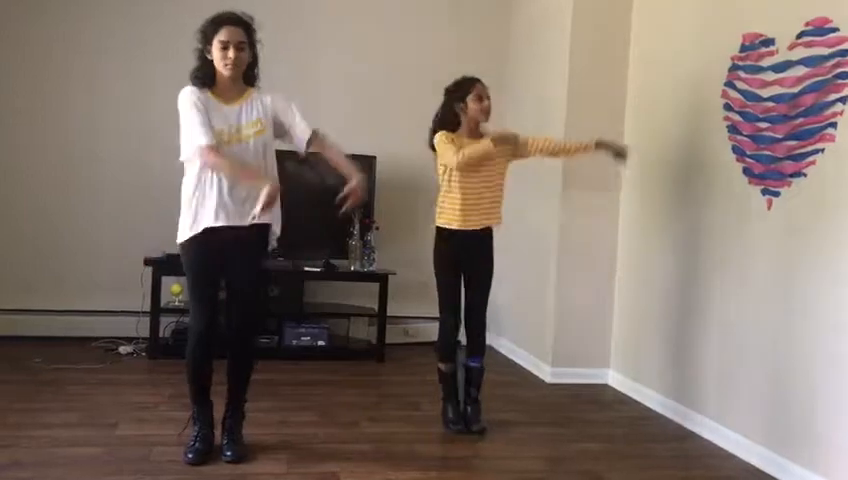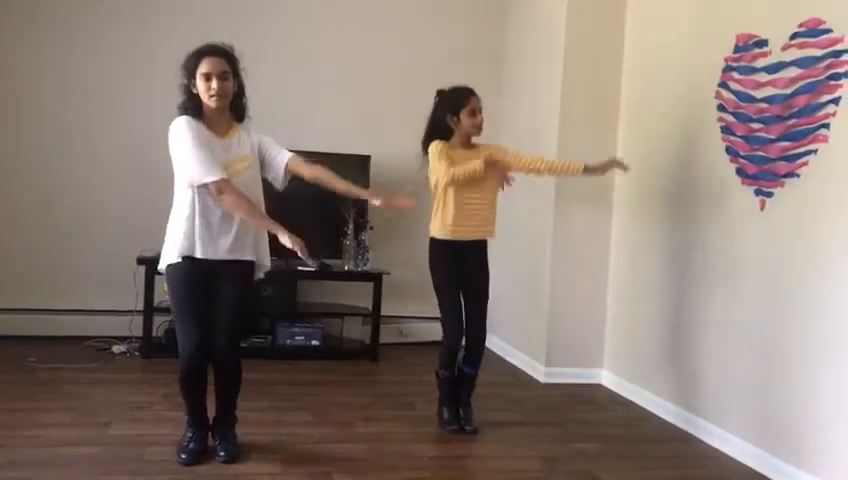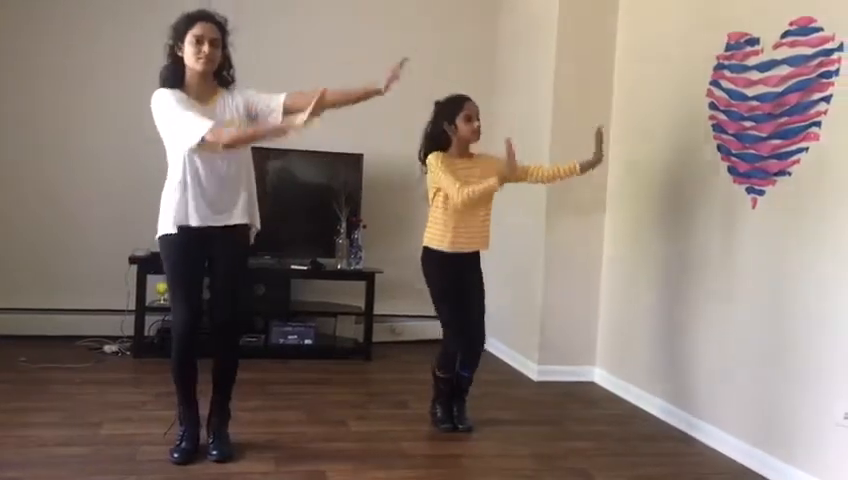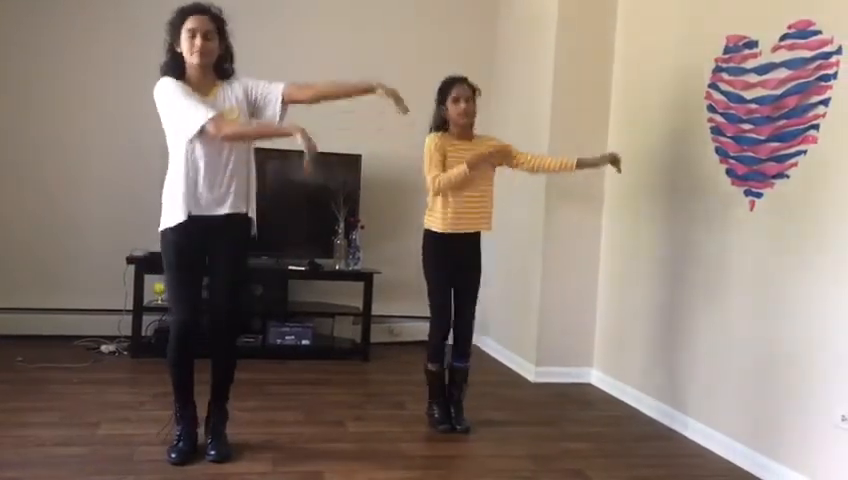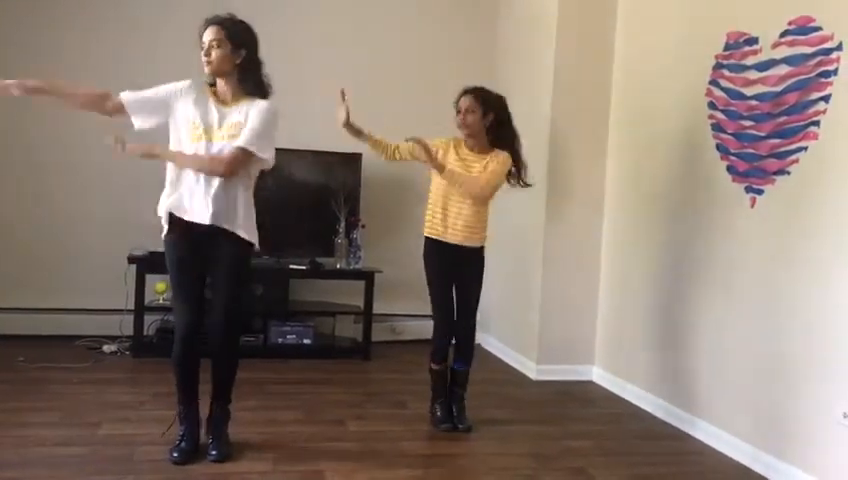
dt=0.7s
person 1, frame 1
left shoulder: (268, 103)
right shoulder: (192, 97)
left elbow: (314, 138)
right elbow: (208, 152)
left wrist: (353, 173)
right wrist: (262, 180)
left hip: (253, 228)
right hip: (202, 228)
left knee: (243, 328)
right knee: (203, 327)
left ankle: (232, 425)
right ankle: (201, 425)
person 1, frame 2
left shoulder: (253, 138)
right shoulder: (184, 129)
left elbow: (305, 169)
right elbow: (222, 191)
left wrist: (368, 196)
right wrist: (281, 232)
left hip: (238, 256)
right hip: (188, 255)
left knee: (225, 346)
right knee: (194, 347)
left ankle: (224, 426)
right ankle: (196, 427)
person 1, frame 3
left shoulder: (241, 99)
right shoulder: (166, 99)
left elbow: (309, 99)
right elbow: (222, 138)
left wrist: (376, 89)
right wrist: (291, 124)
left hip: (231, 225)
right hip: (183, 225)
left knee: (226, 325)
right knee: (186, 325)
left ankle: (218, 424)
right ankle: (188, 424)
person 1, frame 4
left shoulder: (241, 89)
right shoulder: (168, 89)
left elbow: (302, 93)
right elbow: (220, 131)
left wrist: (372, 87)
right wrist: (291, 131)
left hip: (230, 219)
right hip: (183, 220)
left knee: (224, 322)
right knee: (184, 323)
left ankle: (216, 423)
right ankle: (185, 424)
person 1, frame 5
left shoulder: (261, 109)
right shoulder: (185, 94)
left elbow: (227, 165)
right elbow: (109, 103)
left wrist: (156, 151)
left hip: (232, 230)
right hip: (184, 224)
left knee: (224, 330)
right knee: (187, 326)
left ankle: (218, 424)
right ankle: (187, 424)
person 2, frame 1
left shoulder: (504, 143)
right shoulder: (444, 139)
left elbow: (548, 147)
right elbow: (459, 161)
left wrist: (596, 145)
right wrist: (493, 141)
left hip: (481, 239)
right hip: (450, 237)
left knee: (477, 322)
right knee: (450, 321)
left ankle: (472, 401)
right ankle: (449, 401)
person 2, frame 2
left shoulder: (494, 155)
right shoulder: (438, 149)
left elbow: (538, 164)
right elbow: (444, 178)
left wrist: (590, 168)
right wrist: (485, 165)
left hip: (476, 249)
right hip: (445, 248)
left knee: (477, 332)
right knee: (454, 331)
left ankle: (464, 402)
right ankle: (446, 403)
person 2, frame 3
left shoulder: (487, 164)
right shoulder: (436, 160)
left elbow: (538, 173)
right elbow: (460, 198)
left wrist: (588, 164)
right wrist: (502, 177)
left hip: (469, 259)
right hip: (439, 257)
left knee: (475, 337)
right knee: (455, 335)
left ankle: (458, 402)
right ankle: (440, 402)
person 2, frame 4
left shoulder: (489, 144)
right shoulder: (436, 141)
left elbow: (536, 162)
right elbow: (435, 183)
left wrist: (590, 161)
right wrist: (474, 162)
left hip: (470, 243)
right hip: (438, 240)
left knee: (465, 324)
right knee: (441, 322)
left ankle: (455, 401)
right ankle: (436, 402)
person 2, frame 5
left shoulder: (501, 159)
right shoulder: (444, 146)
left elbow: (476, 190)
right elbow: (392, 151)
left wrist: (437, 165)
right wrist: (352, 128)
left hip: (472, 252)
right hip: (438, 246)
left knee: (466, 327)
right knee: (444, 325)
left ankle: (458, 401)
right ankle: (439, 401)
